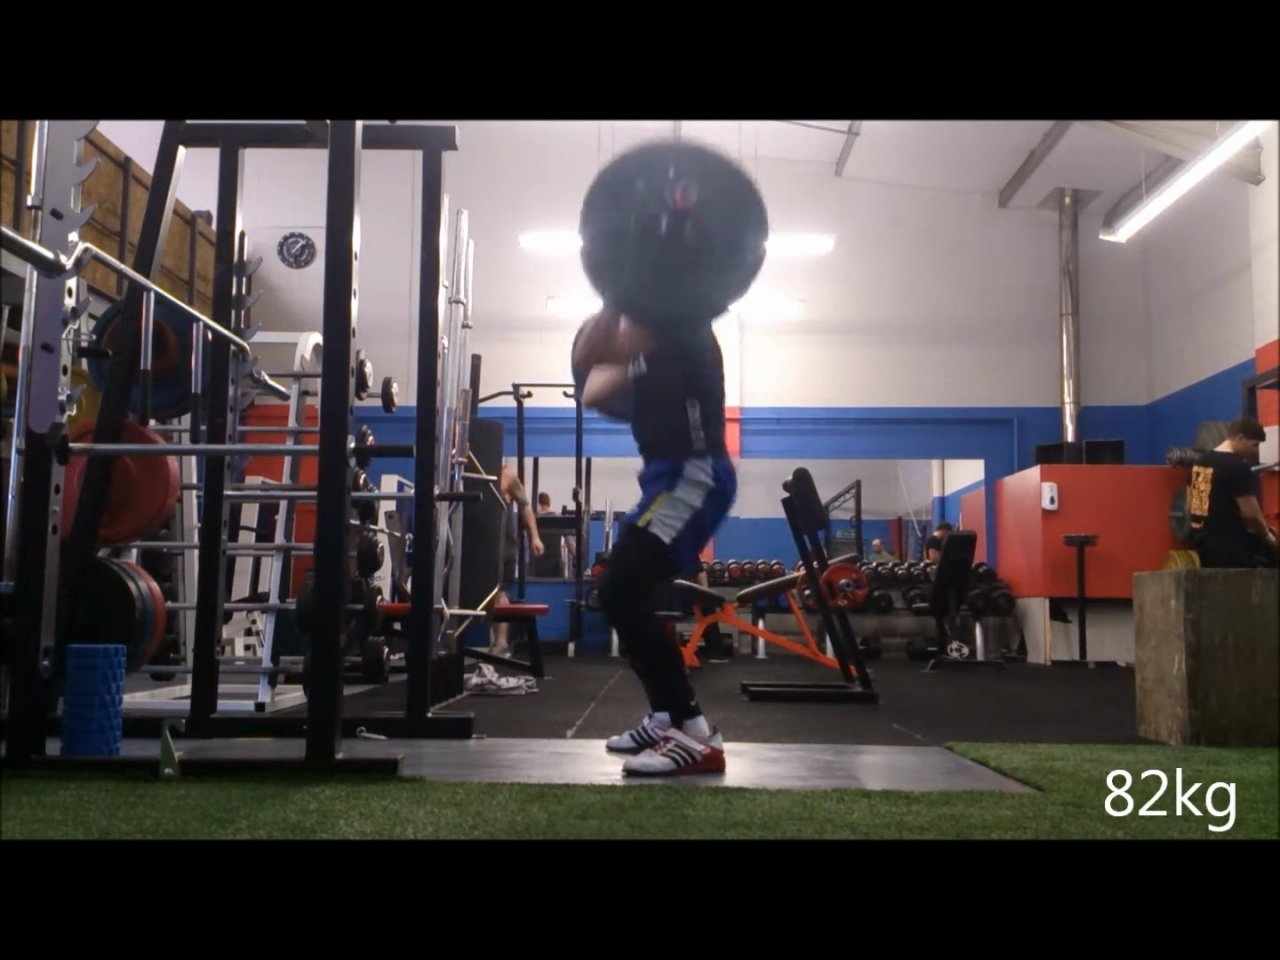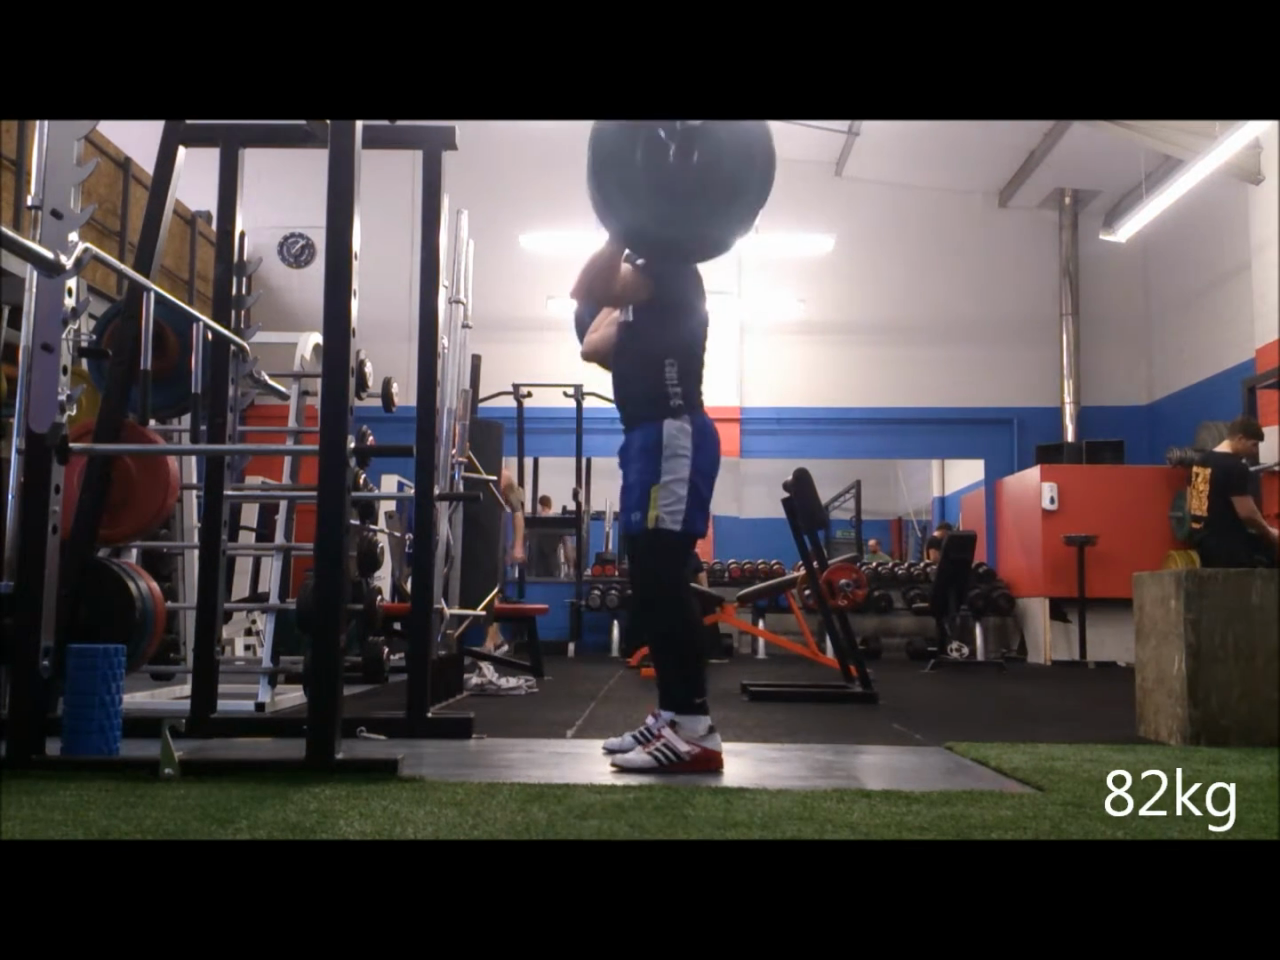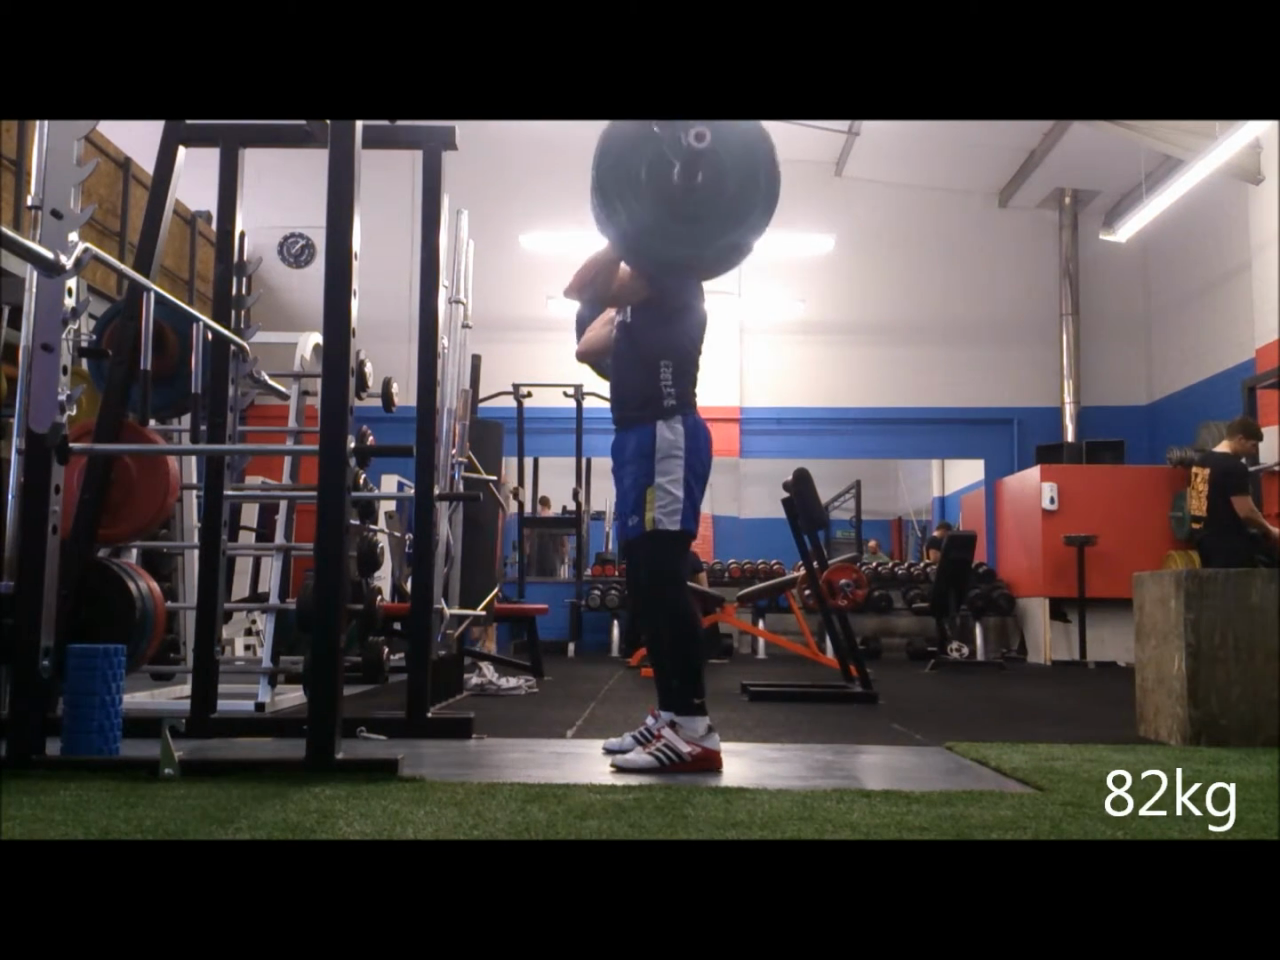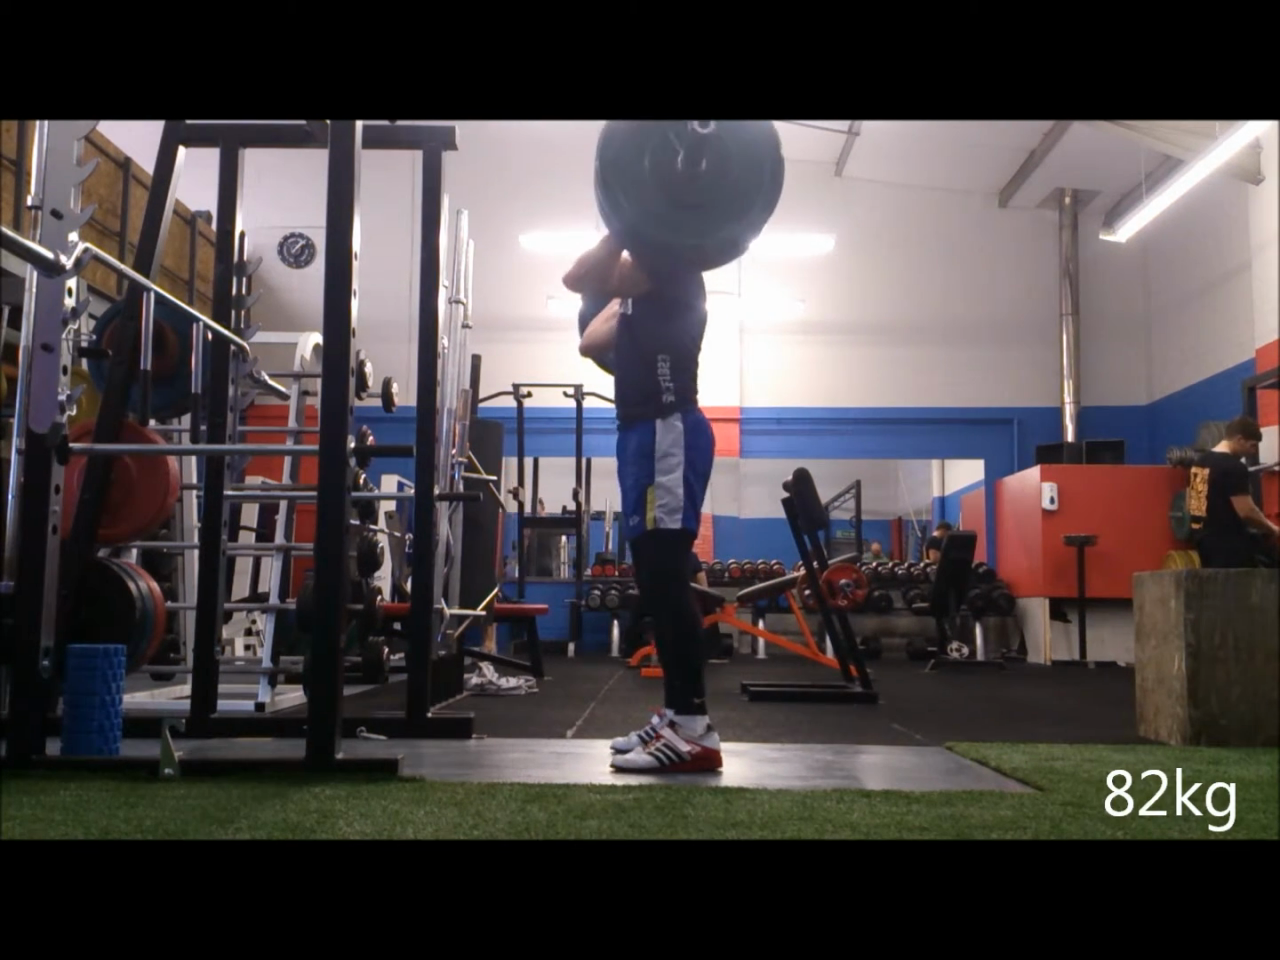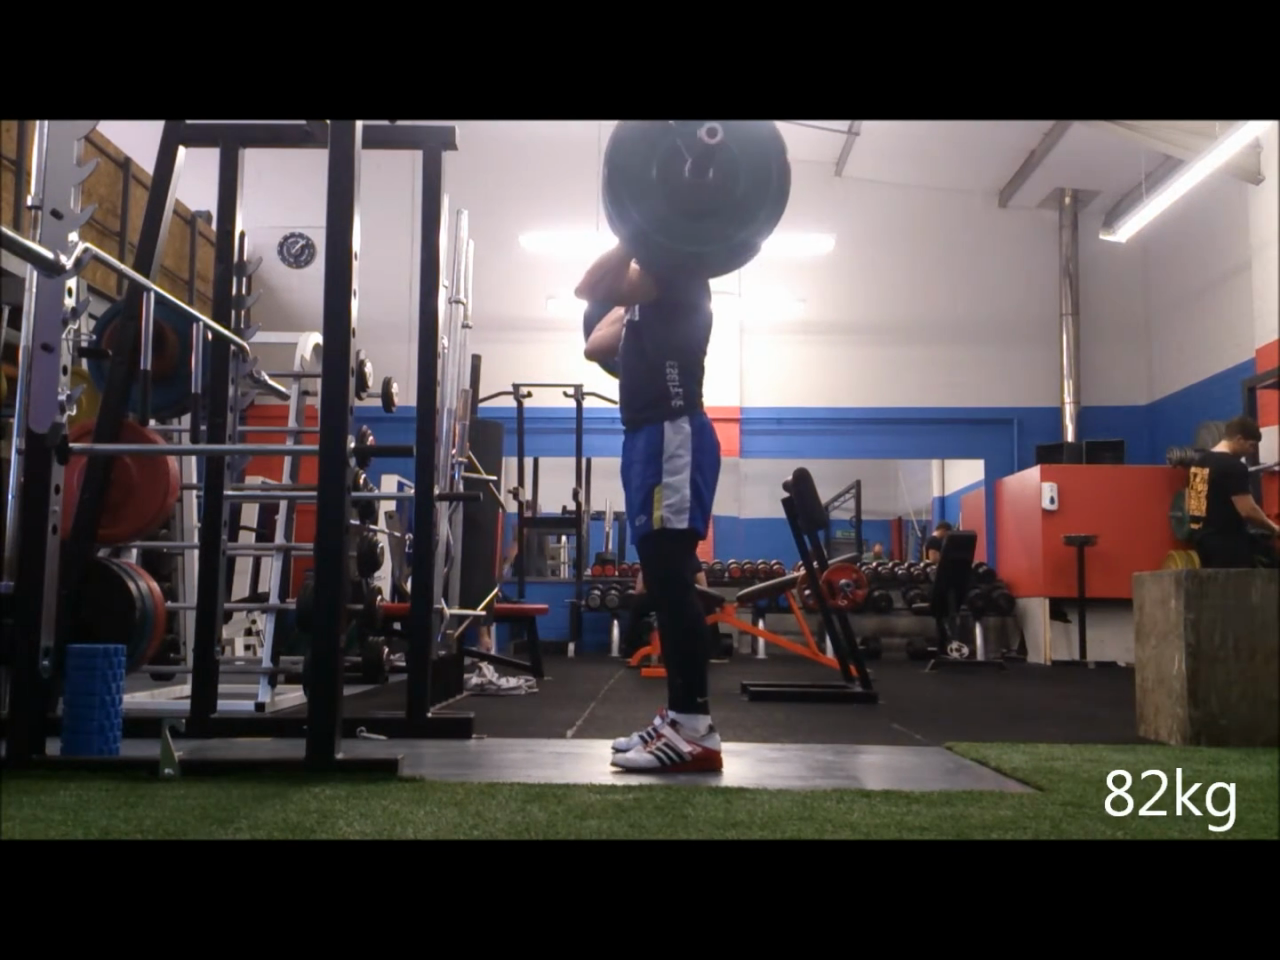
dt=0.2s
person 1, frame 1
right shoulder: (652, 333)
left elbow: (589, 355)
right elbow: (592, 394)
left hip: (693, 473)
right hip: (675, 472)
left knee: (620, 595)
right knee: (624, 594)
left ankle: (694, 733)
right ankle: (668, 717)
person 1, frame 2
left shoulder: (671, 270)
right shoulder: (648, 286)
left elbow: (585, 289)
right elbow: (593, 347)
right wrist: (619, 270)
left hip: (671, 435)
right hip: (651, 437)
left knee: (662, 582)
right knee: (650, 585)
left ankle: (695, 733)
right ankle: (672, 719)
person 1, frame 3
left shoulder: (670, 272)
right shoulder: (645, 289)
left elbow: (580, 288)
right elbow: (587, 348)
right wrist: (615, 304)
left hip: (663, 435)
right hip: (642, 437)
left knee: (661, 583)
right knee: (648, 585)
left ankle: (694, 733)
right ankle: (672, 719)
person 1, frame 4
left shoulder: (670, 268)
right shoulder: (649, 284)
left elbow: (578, 278)
right elbow: (590, 343)
right wrist: (621, 286)
left hip: (666, 433)
right hip: (647, 435)
left knee: (663, 579)
right knee: (657, 582)
left ankle: (694, 733)
right ankle: (678, 719)
person 1, frame 5
left shoulder: (678, 273)
right shoulder: (653, 289)
left elbow: (590, 289)
right elbow: (595, 347)
right wrist: (630, 273)
left hip: (673, 436)
right hip: (652, 437)
left knee: (669, 578)
right knee: (663, 581)
left ankle: (693, 730)
right ankle: (681, 719)
